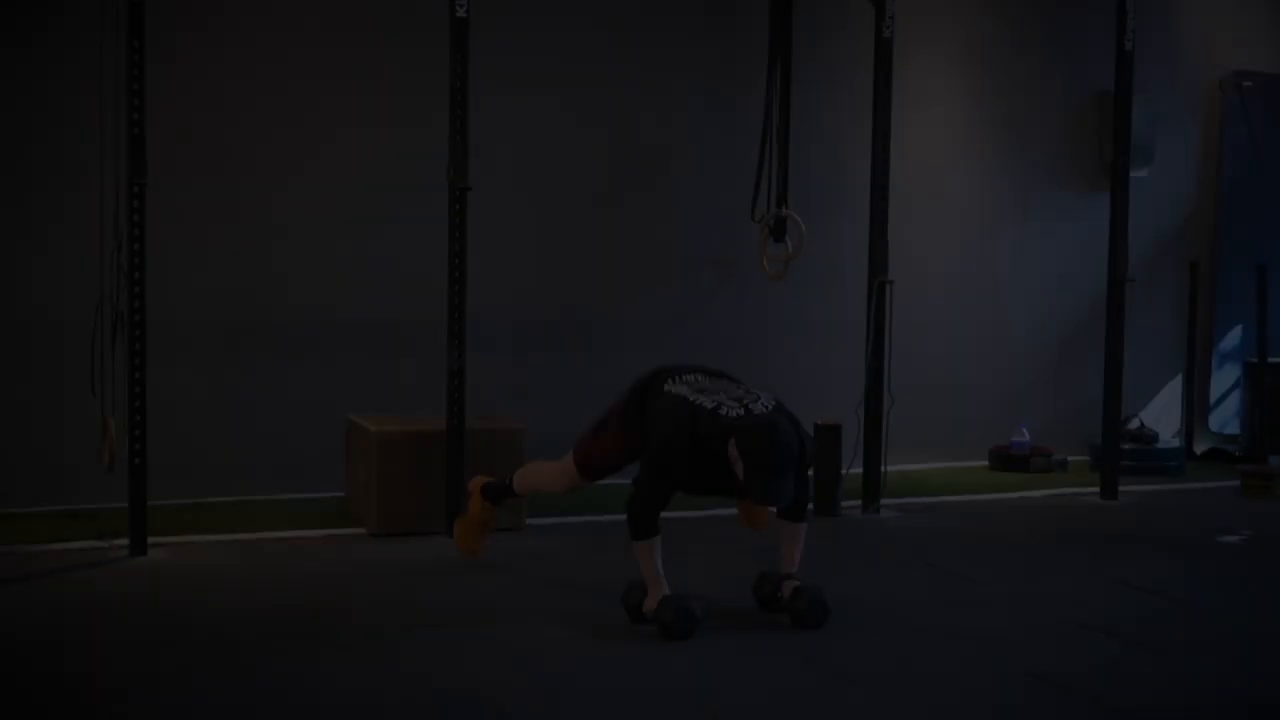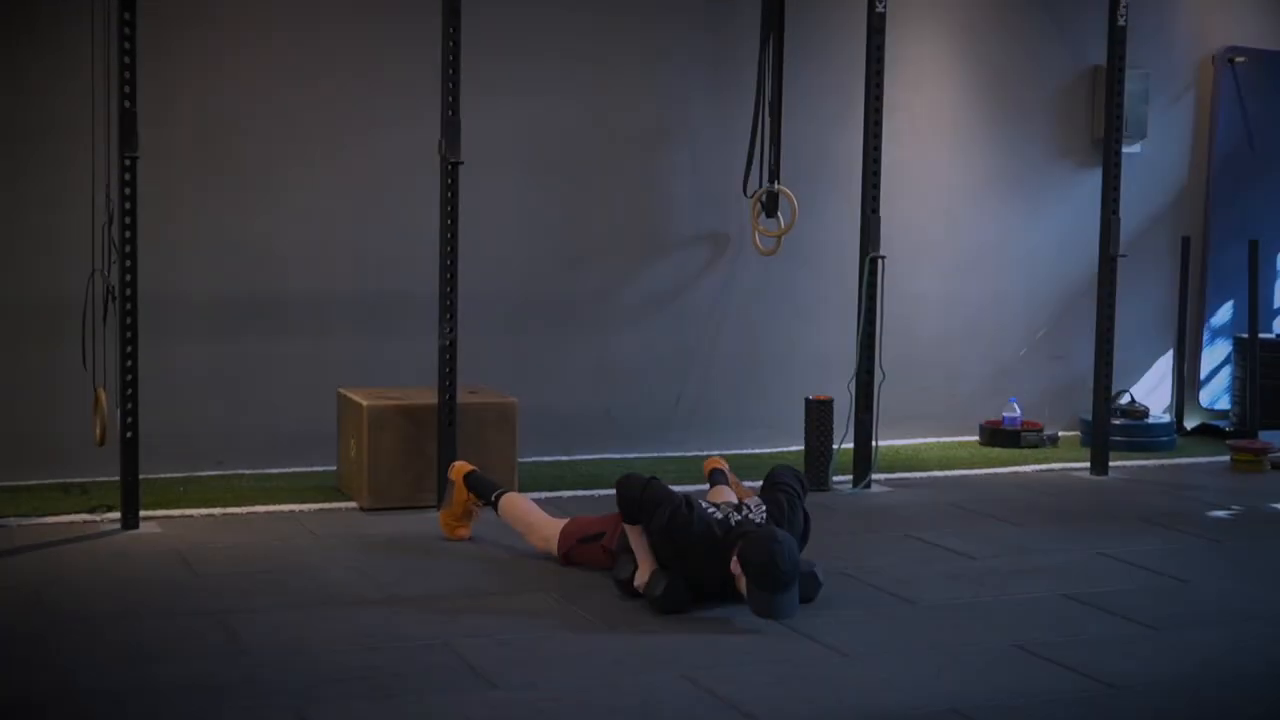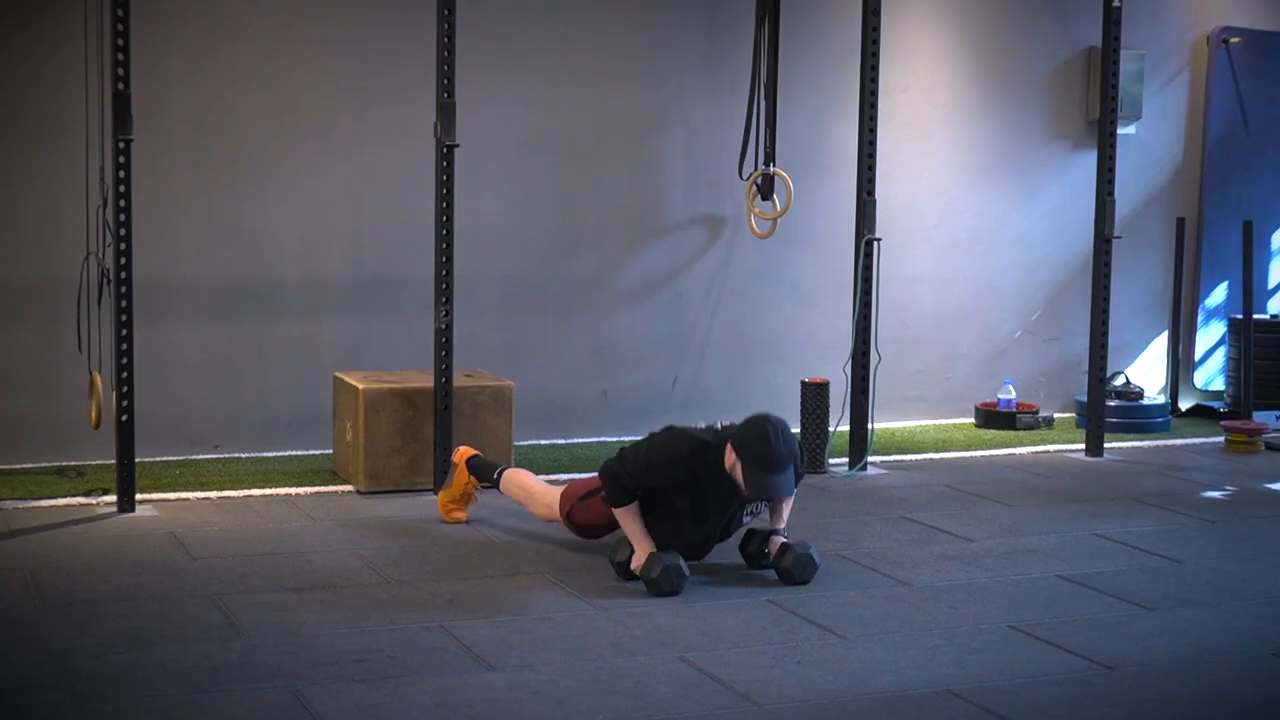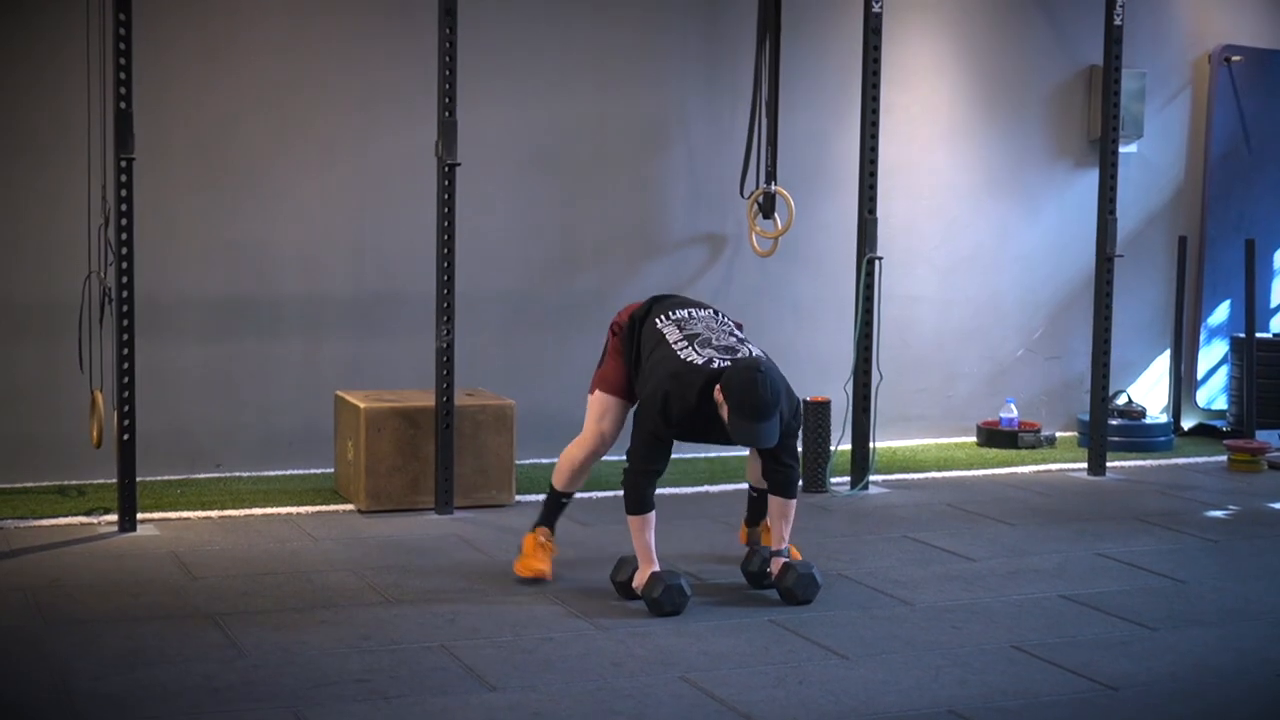
dt=0.4s
person 1, frame 1
left shoulder: (790, 439)
right shoulder: (684, 436)
left elbow: (794, 505)
right elbow: (643, 508)
left wrist: (790, 577)
right wrist: (657, 590)
right hip: (651, 399)
right knee: (565, 477)
left ankle: (745, 495)
right ankle: (487, 494)
person 1, frame 2
left shoulder: (787, 528)
right shoulder: (692, 533)
left elbow: (785, 477)
right elbow: (628, 489)
right wrist: (646, 565)
right hip: (642, 530)
right knee: (545, 534)
left ankle: (718, 475)
right ankle: (471, 481)
person 1, frame 3
left shoulder: (782, 455)
right shoulder: (683, 450)
right elbow: (614, 476)
left wrist: (777, 532)
right wrist: (643, 547)
right hip: (637, 496)
right knee: (548, 503)
right ankle: (473, 465)
person 1, frame 4
left shoulder: (776, 398)
right shoulder: (670, 390)
left elbow: (785, 471)
right elbow: (641, 471)
left wrist: (779, 552)
right wrist: (647, 565)
left knee: (770, 443)
right knee: (595, 439)
left ankle: (756, 526)
right ankle: (542, 531)
